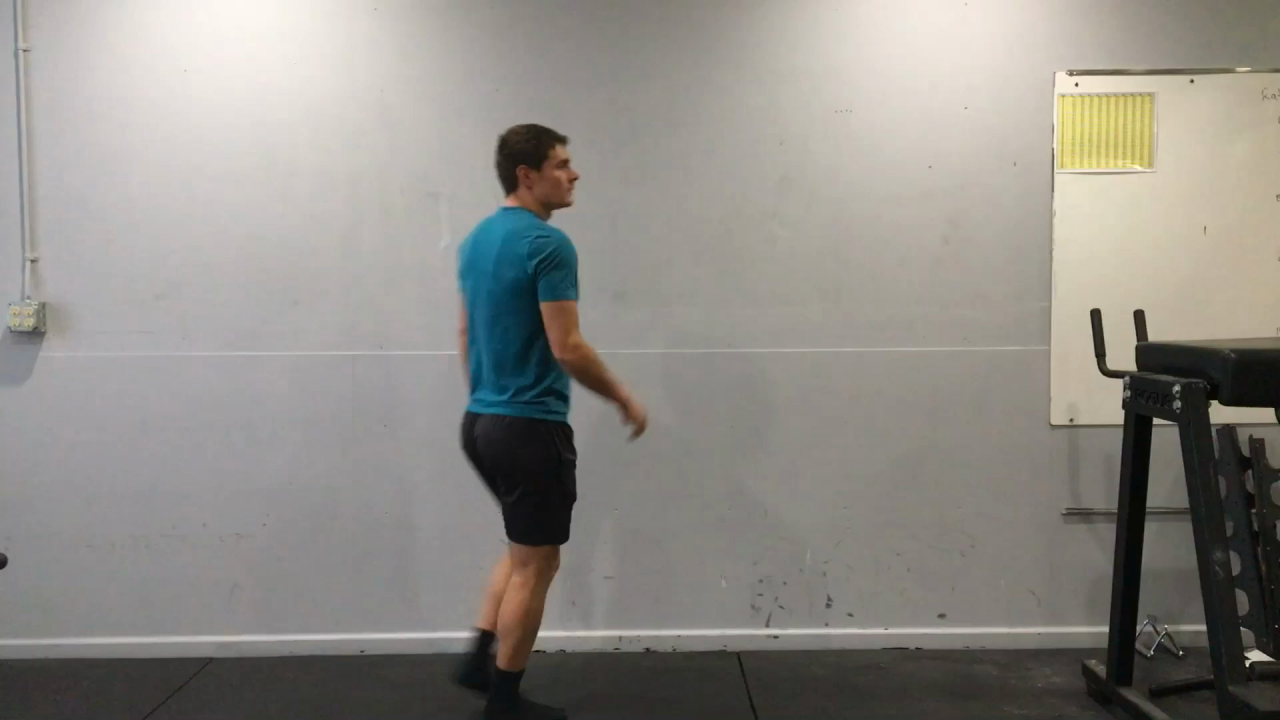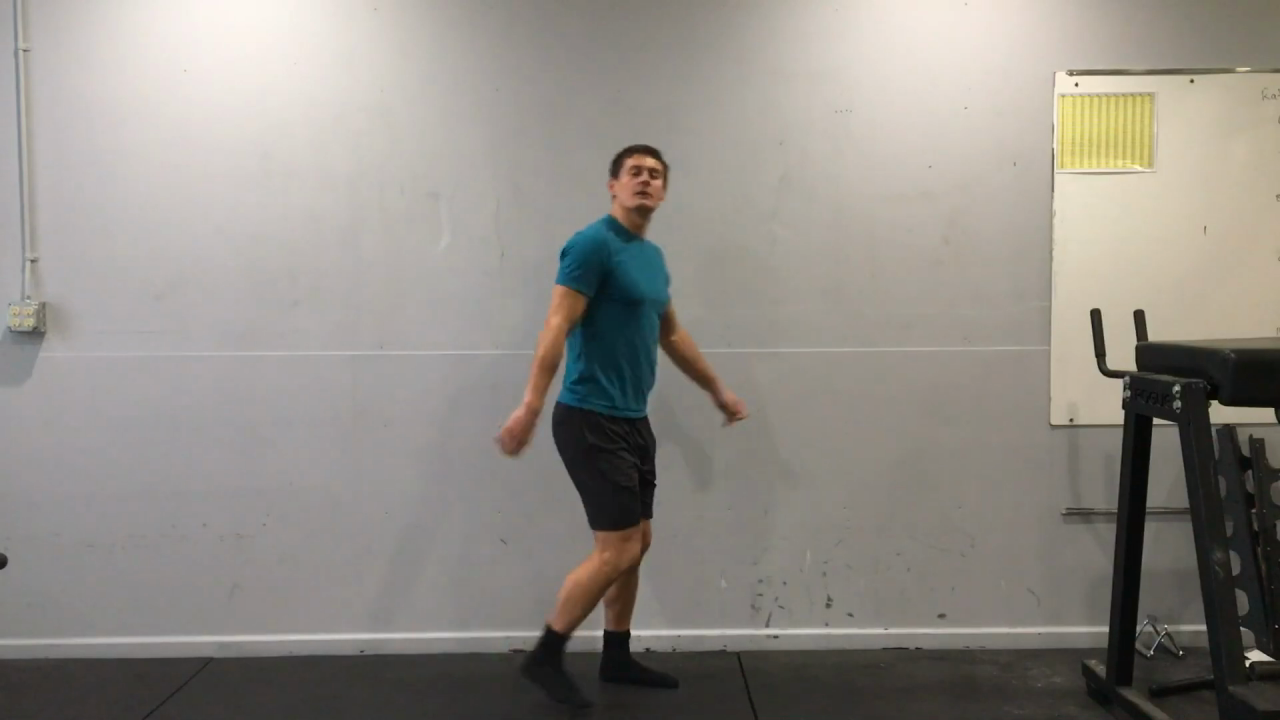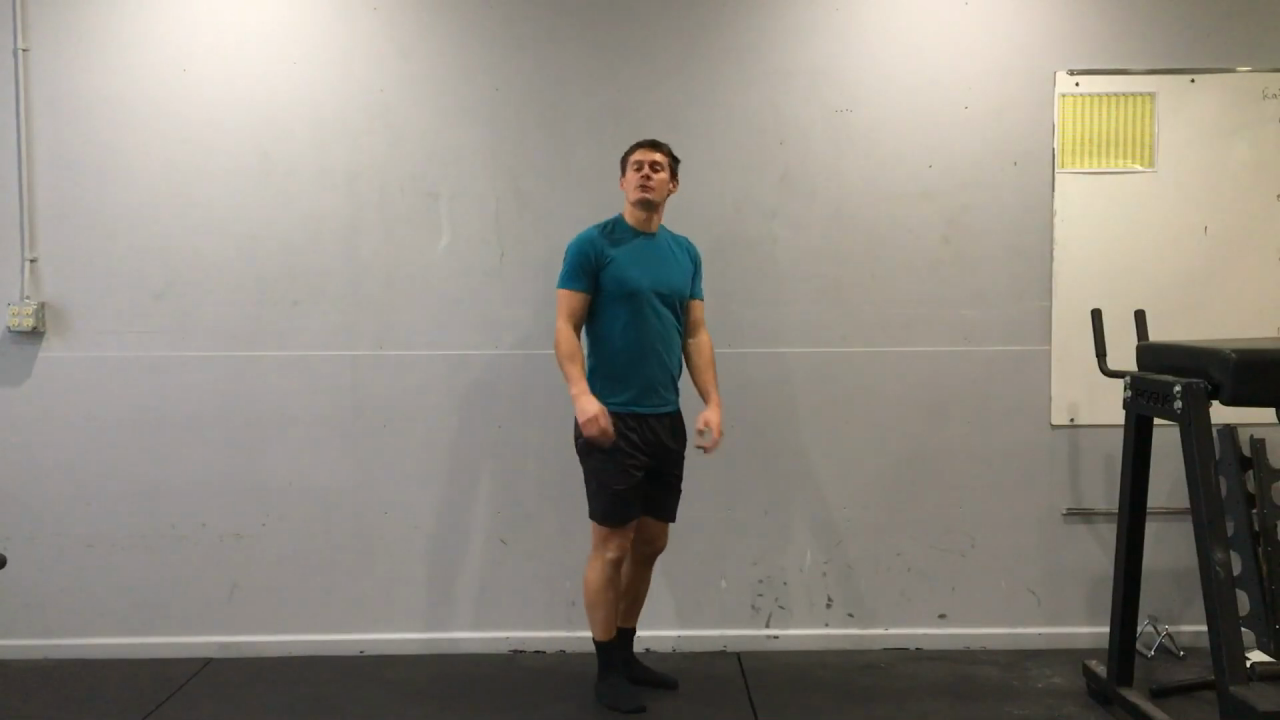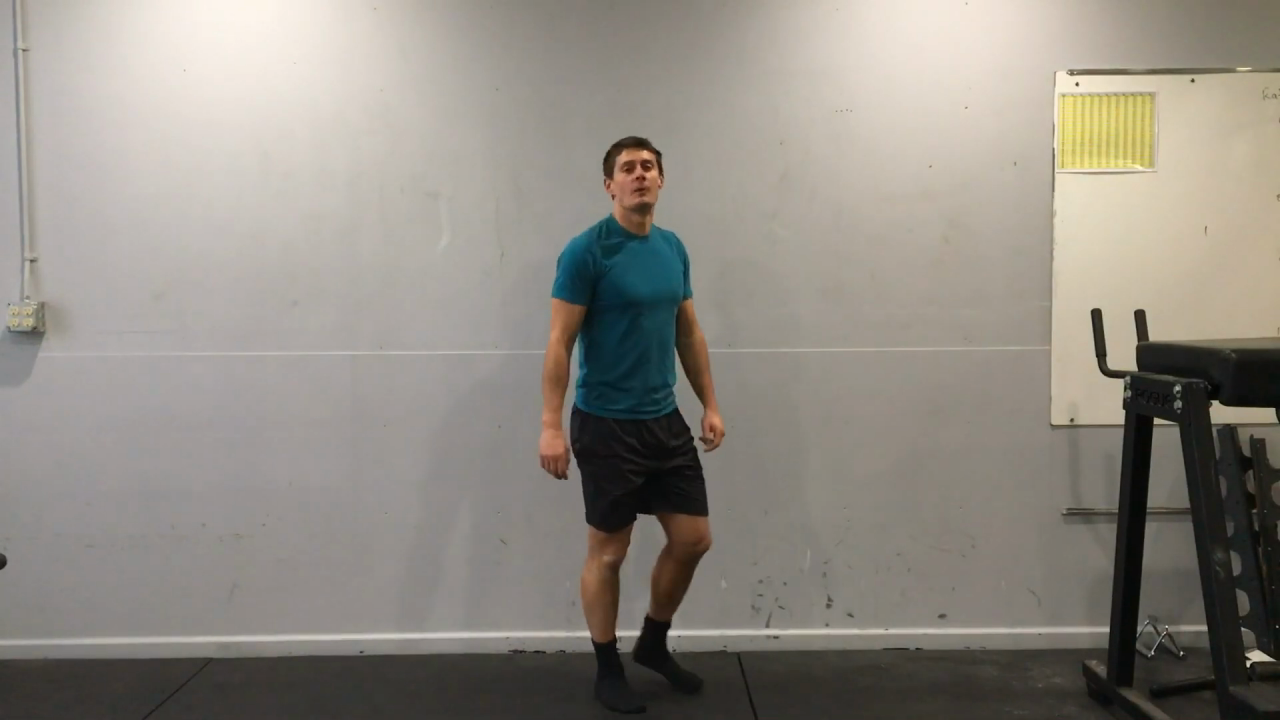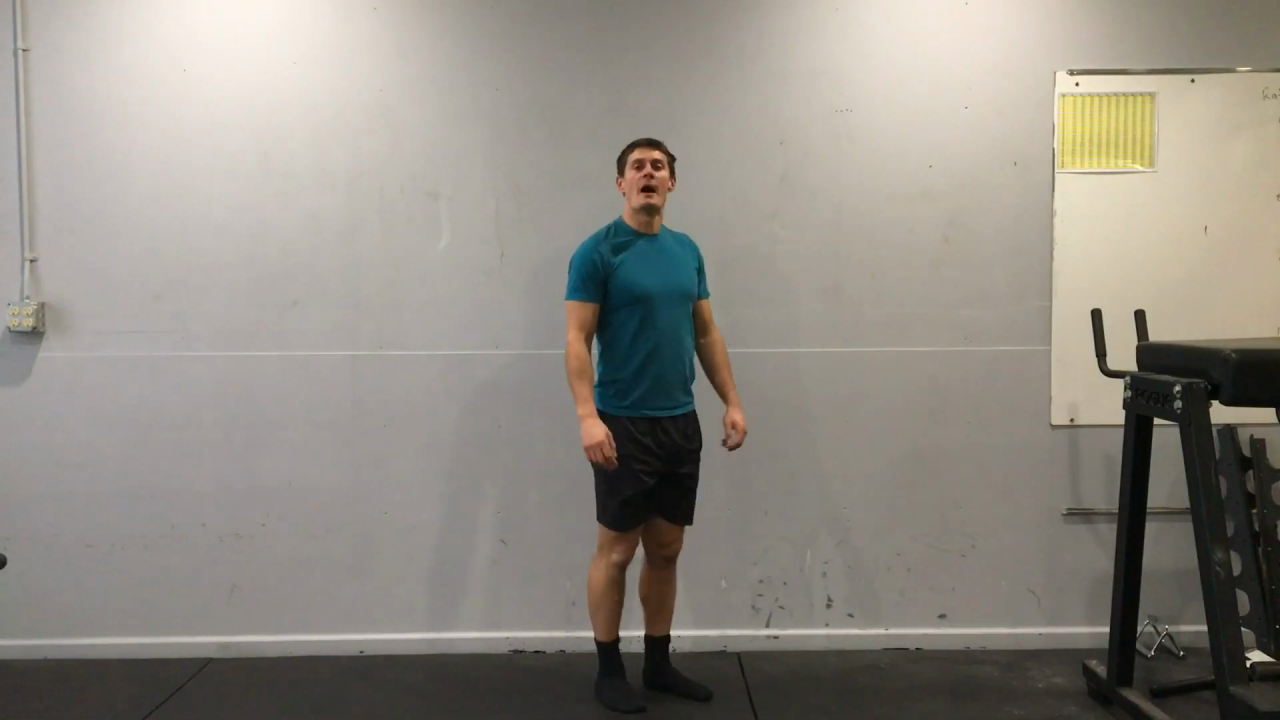
dt=0.5s
person 1, frame 1
left shoulder: (477, 239)
right shoulder: (548, 243)
right elbow: (566, 349)
right wrist: (623, 400)
left hip: (485, 422)
right hip: (528, 428)
left knee: (531, 550)
right knee: (535, 564)
left ankle: (479, 656)
person 1, frame 2
left shoulder: (651, 255)
right shoulder: (592, 245)
left elbow: (670, 334)
right elbow: (558, 329)
left wrist: (718, 390)
right wrist: (529, 406)
left hip: (632, 421)
right hip: (594, 424)
left knee: (637, 543)
right knee: (618, 552)
left ankle: (616, 657)
right ankle: (547, 654)
person 1, frame 3
left shoulder: (685, 252)
right shoulder: (593, 245)
left elbow: (696, 333)
right elbow: (566, 327)
left wrist: (712, 404)
right wrist: (582, 396)
left hip: (667, 421)
right hip: (612, 423)
left knee: (650, 544)
right knee: (612, 547)
left ankle: (624, 652)
right ankle: (607, 670)
person 1, frame 4
left shoulder: (672, 248)
right shoulder: (587, 251)
left elbow: (689, 332)
right elbow: (559, 342)
left wrist: (710, 405)
right wrist: (551, 425)
left hip: (666, 420)
right hip: (607, 426)
left knee: (693, 538)
right knee: (608, 551)
left ankle: (653, 643)
right ankle: (608, 671)
person 1, frame 5
left shoulder: (686, 250)
right shoulder: (597, 252)
left elbow: (705, 331)
right elbow: (577, 340)
left wrist: (732, 402)
right wrist: (588, 416)
left hip: (681, 423)
right hip: (624, 426)
left knee: (666, 548)
right knee: (616, 550)
left ankle: (658, 664)
right ankle: (609, 671)
